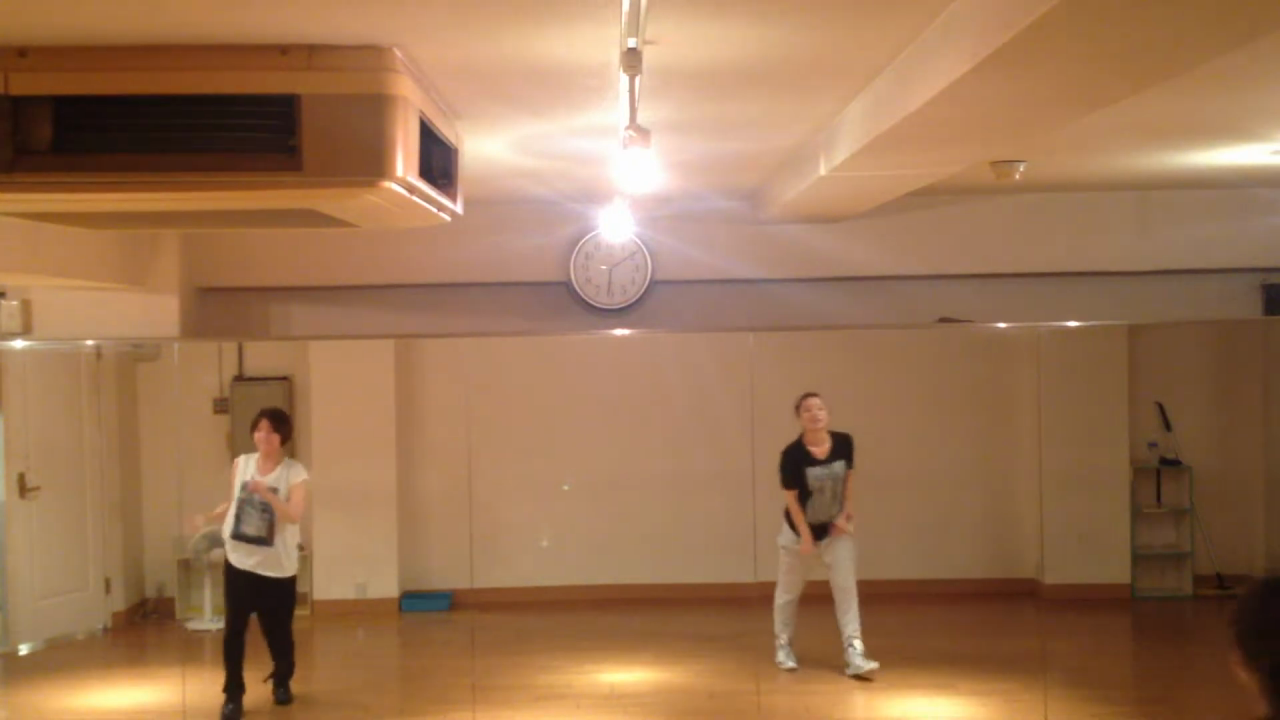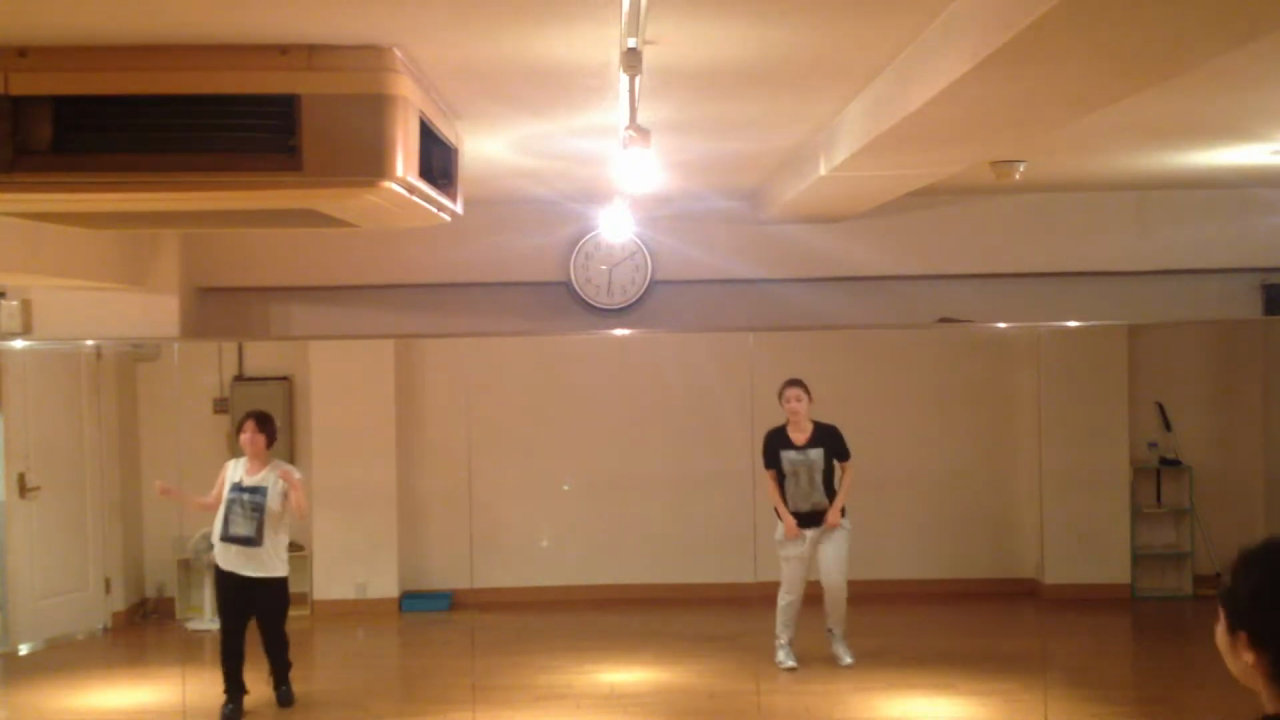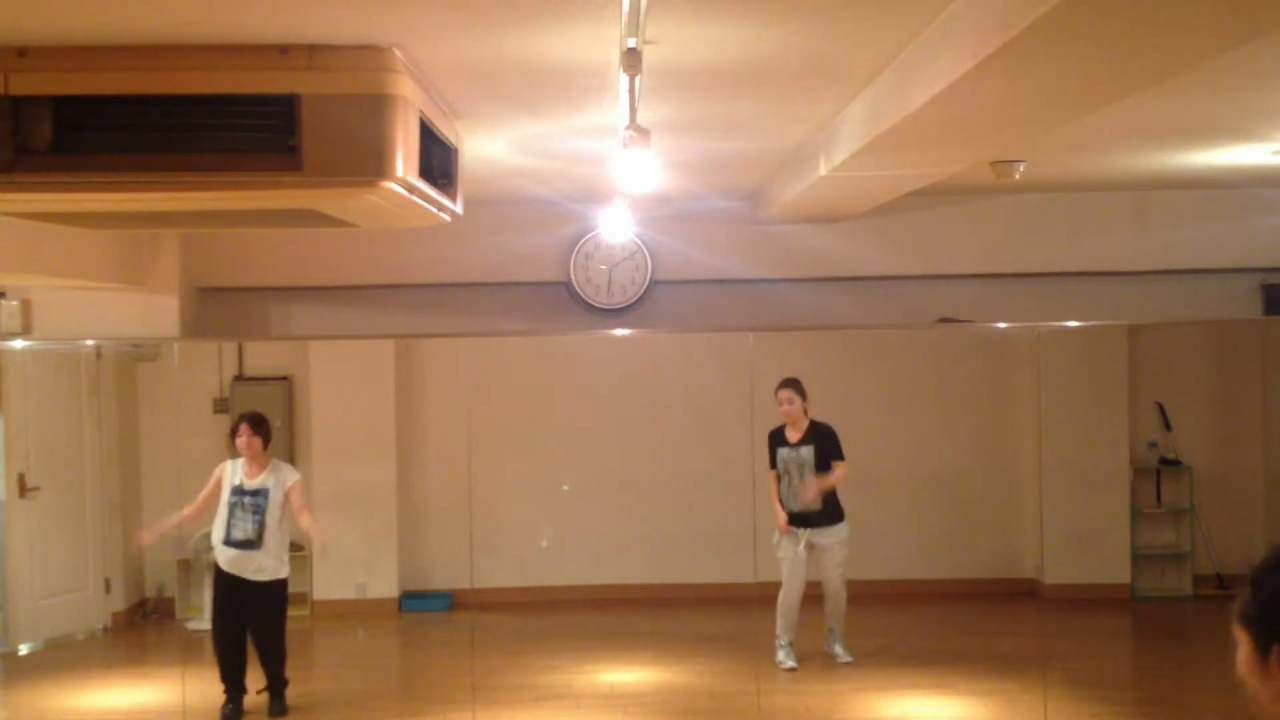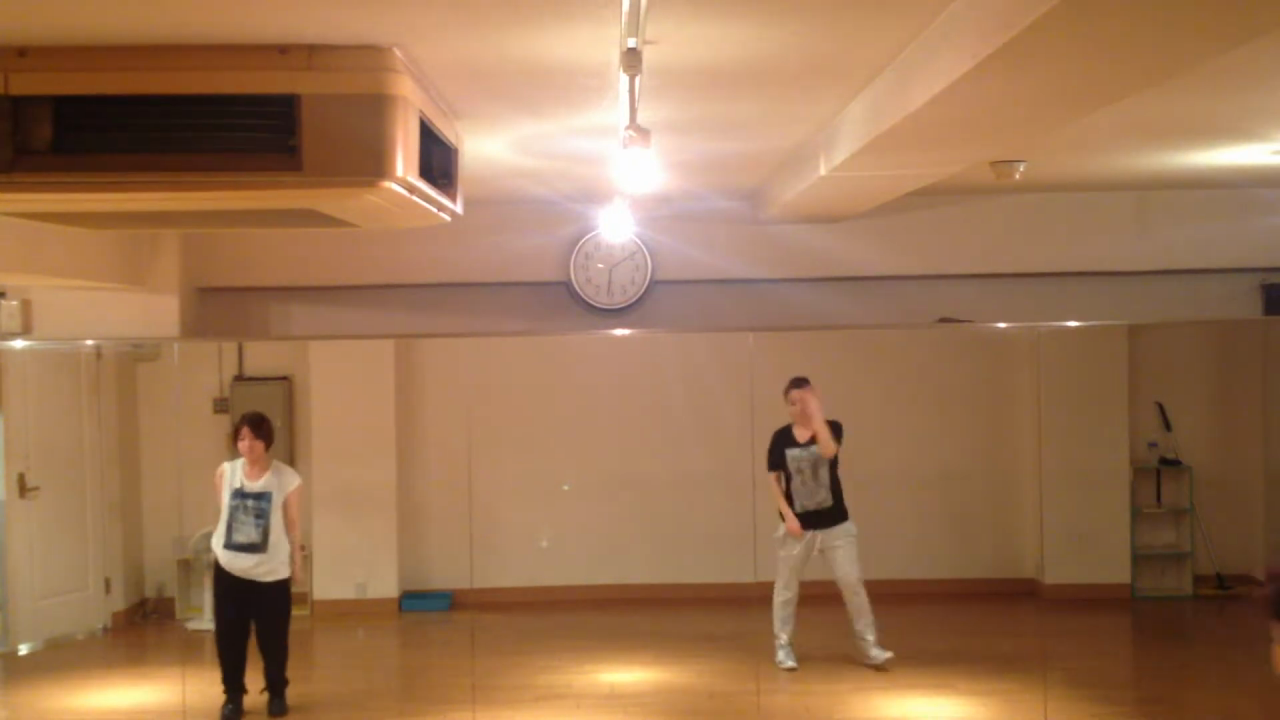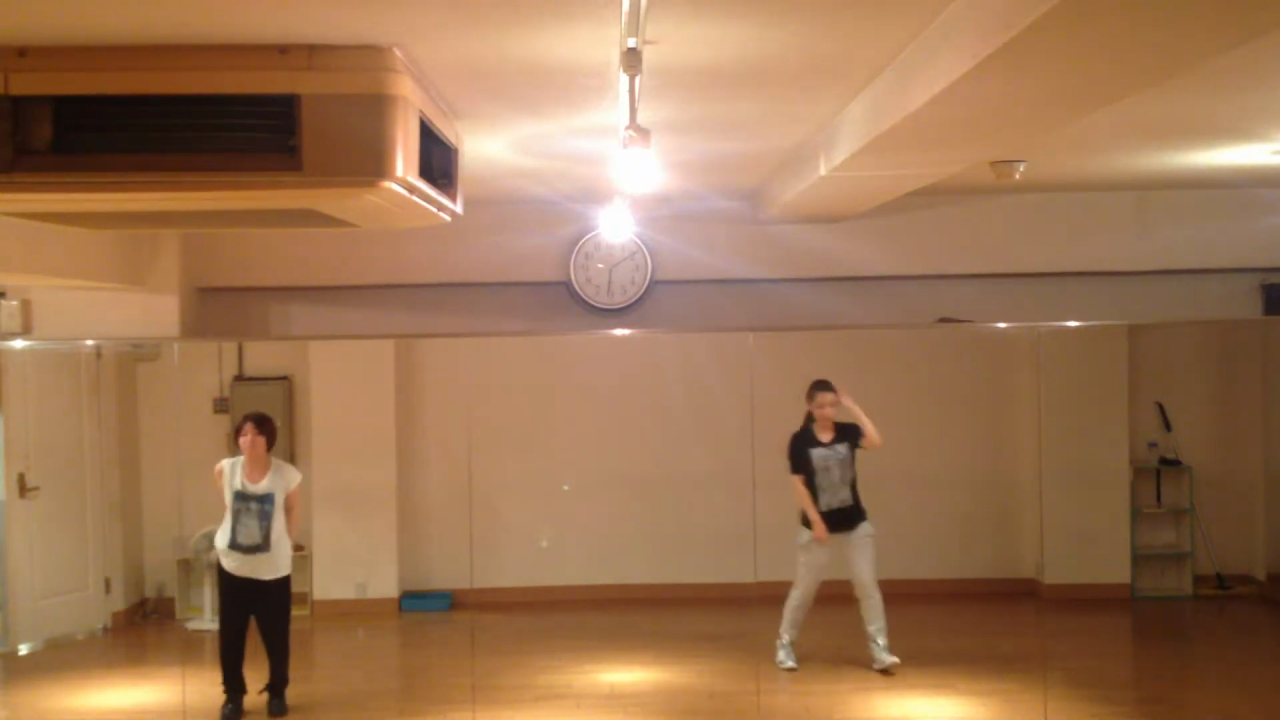
dt=0.2s
person 1, frame 1
left shoulder: (294, 472)
right shoulder: (240, 464)
left elbow: (294, 516)
left wrist: (269, 496)
right wrist: (208, 518)
left hip: (279, 566)
right hip: (239, 562)
left knee: (278, 630)
right knee: (235, 630)
left ankle: (282, 682)
right ankle: (233, 694)
person 1, frame 2
left shoulder: (285, 473)
right shoulder: (231, 468)
left elbow: (299, 510)
right elbow: (213, 503)
left wrist: (291, 487)
right wrist: (177, 495)
left hip: (269, 569)
right hip: (228, 566)
left knee: (272, 631)
right knee: (231, 634)
left ankle: (282, 681)
right ankle: (234, 695)
person 1, frame 3
left shoulder: (285, 475)
right shoulder: (226, 471)
left elbow: (301, 512)
right elbow: (197, 508)
left wrist: (315, 535)
right wrist: (157, 530)
left hip: (268, 572)
right hip: (228, 569)
left knee: (269, 638)
right knee: (225, 637)
left ankle: (277, 692)
right ankle: (233, 695)
person 1, frame 4
left shoulder: (286, 477)
right shoulder: (224, 473)
left elbow: (292, 523)
right elbow: (224, 515)
left wrist: (295, 562)
right wrist: (221, 546)
left hip: (272, 573)
right hip: (229, 570)
left knee: (273, 639)
right knee: (229, 637)
left ankle: (277, 693)
right ankle: (234, 695)
person 1, frame 5
left shoulder: (286, 475)
right shoulder: (224, 470)
left wrist: (286, 543)
left hip: (273, 571)
right hip: (232, 569)
left knee: (276, 637)
right knee: (231, 637)
left ankle: (277, 693)
right ankle: (234, 695)
person 2, frame 1
left shoulder: (844, 442)
right shoulder: (792, 454)
left elbow: (848, 478)
right elbow: (791, 499)
left wrist: (845, 515)
right wrist: (805, 536)
left hip: (837, 528)
right hip: (800, 530)
left knee: (846, 588)
right knee: (789, 589)
left ankle: (854, 654)
right ankle: (783, 646)
person 2, frame 2
left shoulder: (829, 434)
right shoulder: (774, 439)
left elbow: (846, 469)
right elbow: (771, 479)
left wrist: (837, 508)
right wrist: (784, 516)
left hip: (829, 521)
right hip: (793, 522)
left knee: (834, 582)
right knee: (791, 587)
left ankle: (836, 637)
right ankle: (783, 645)
person 2, frame 3
left shoulder: (823, 433)
right shoulder: (775, 437)
left elbow: (841, 471)
left wrist: (818, 484)
right wrist: (777, 510)
left hip: (828, 523)
right hip: (791, 525)
left knee: (834, 585)
right knee: (792, 587)
left ankle: (835, 639)
right ankle: (784, 645)
person 2, frame 4
left shoulder: (831, 428)
right shoulder: (780, 438)
left elbow: (828, 450)
right elbow: (774, 480)
left wrist: (815, 413)
right wrist: (787, 515)
left hip: (835, 522)
right hip: (798, 524)
left knee: (852, 582)
right knee: (786, 586)
left ankle: (868, 645)
right ankle: (782, 645)
person 2, frame 5
left shoulder: (847, 430)
right shoulder: (800, 440)
left elbow: (875, 441)
right elbow: (799, 484)
left wrist: (854, 409)
right wrist: (815, 521)
left hip: (855, 522)
right hip: (819, 525)
left knee: (867, 584)
right knee: (804, 588)
left ankle: (879, 650)
right ankle: (785, 644)
